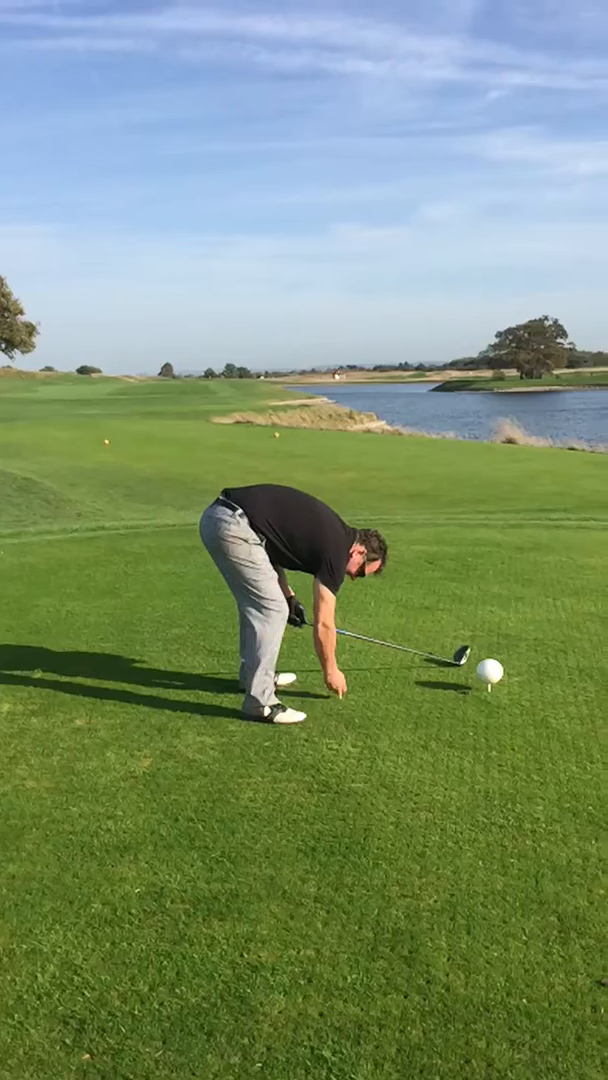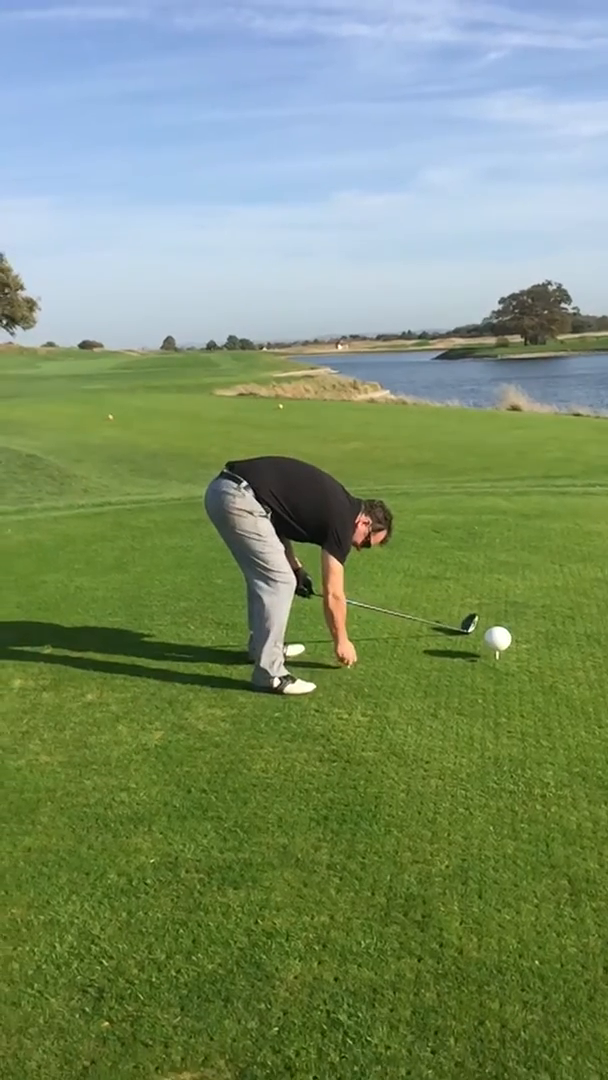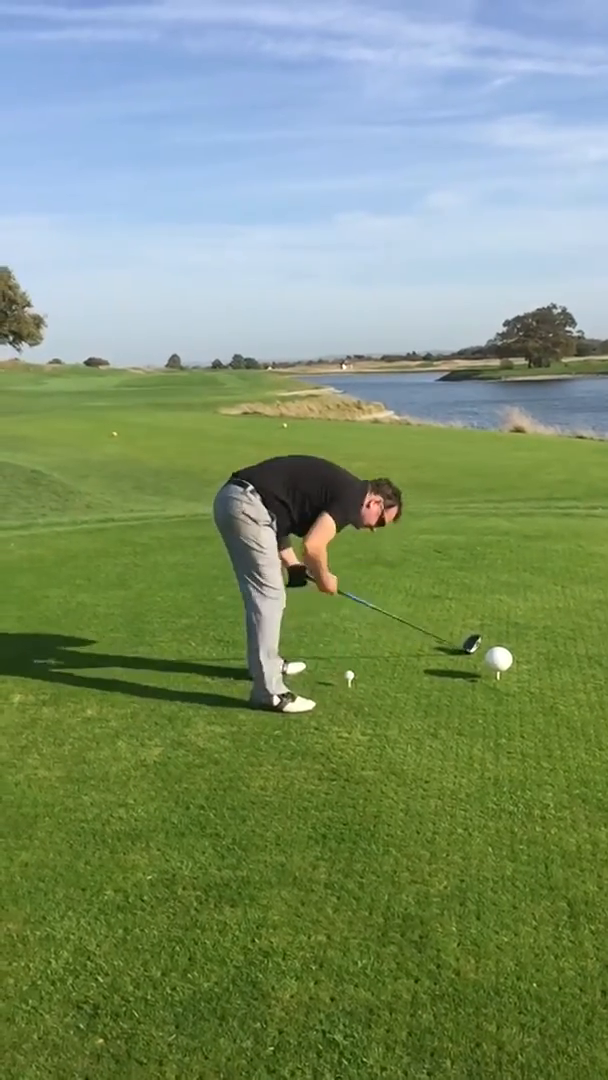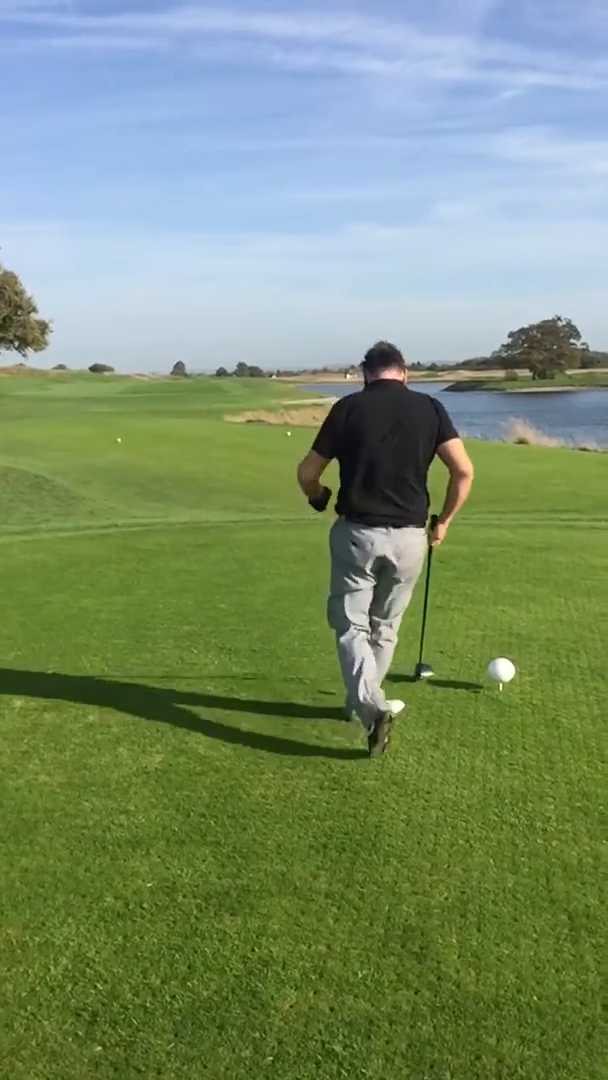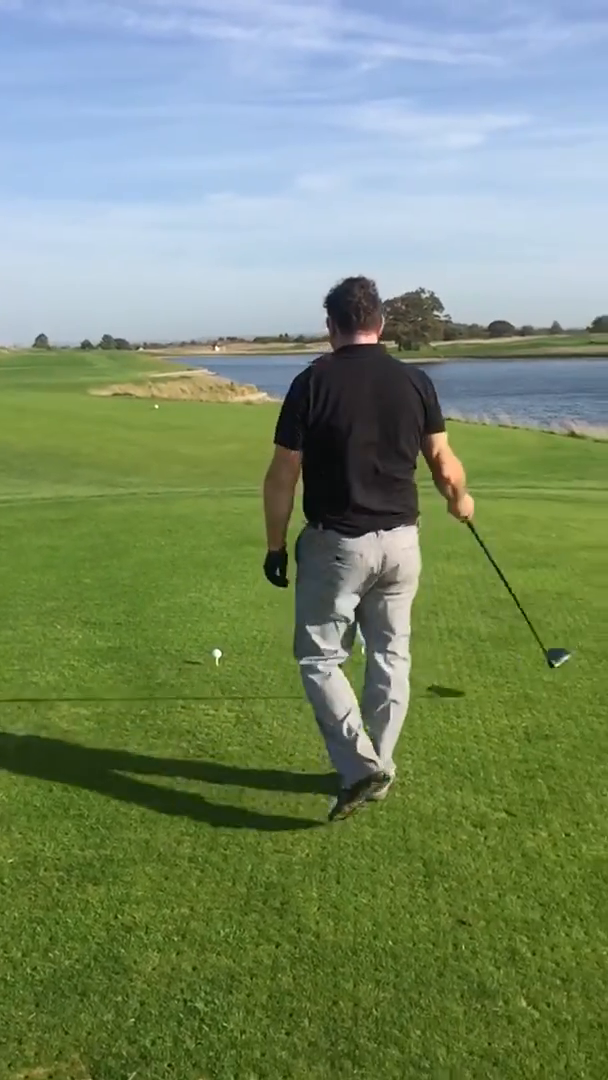
dt=1s
person 1, frame 1
left shoulder: (331, 532)
right shoulder: (335, 549)
right elbow: (323, 624)
left wrist: (288, 596)
right wrist: (331, 671)
left hip: (217, 516)
right hip: (234, 525)
left knee: (257, 603)
right knee: (272, 610)
left ankle: (254, 674)
right ankle: (260, 701)
person 1, frame 2
left shoulder: (335, 503)
right shoulder: (341, 519)
right elbow: (333, 594)
left wrist: (295, 567)
right wrist: (342, 641)
left hip: (222, 490)
right hip: (238, 498)
left knee: (264, 574)
right knee: (279, 582)
left ankle: (263, 644)
right ankle: (269, 673)
person 1, frame 3
left shoulder: (343, 487)
right shoulder: (350, 498)
right elbow: (313, 545)
left wrist: (291, 564)
right wrist: (324, 577)
left hip: (231, 498)
right hip: (246, 504)
left knee: (262, 589)
right knee: (269, 594)
left ankle: (264, 663)
right ankle: (268, 691)
person 1, frame 4
left shoulder: (348, 407)
right shoulder: (430, 408)
left elbow: (307, 472)
right elbow: (463, 471)
left wrist: (318, 496)
right wrist: (444, 520)
left hip: (356, 533)
right hip: (408, 536)
left knee: (350, 627)
right knee: (385, 626)
left ankle: (368, 706)
right ankle: (370, 705)
person 1, frame 5
left shoulder: (313, 382)
right shoulder: (416, 382)
left elbow: (281, 477)
right elbow: (445, 467)
left wrist: (276, 547)
right wrist: (461, 502)
left hip: (336, 542)
right hip: (400, 542)
left knee: (319, 658)
right knee: (390, 658)
left ankle: (359, 762)
right ankle: (377, 763)
